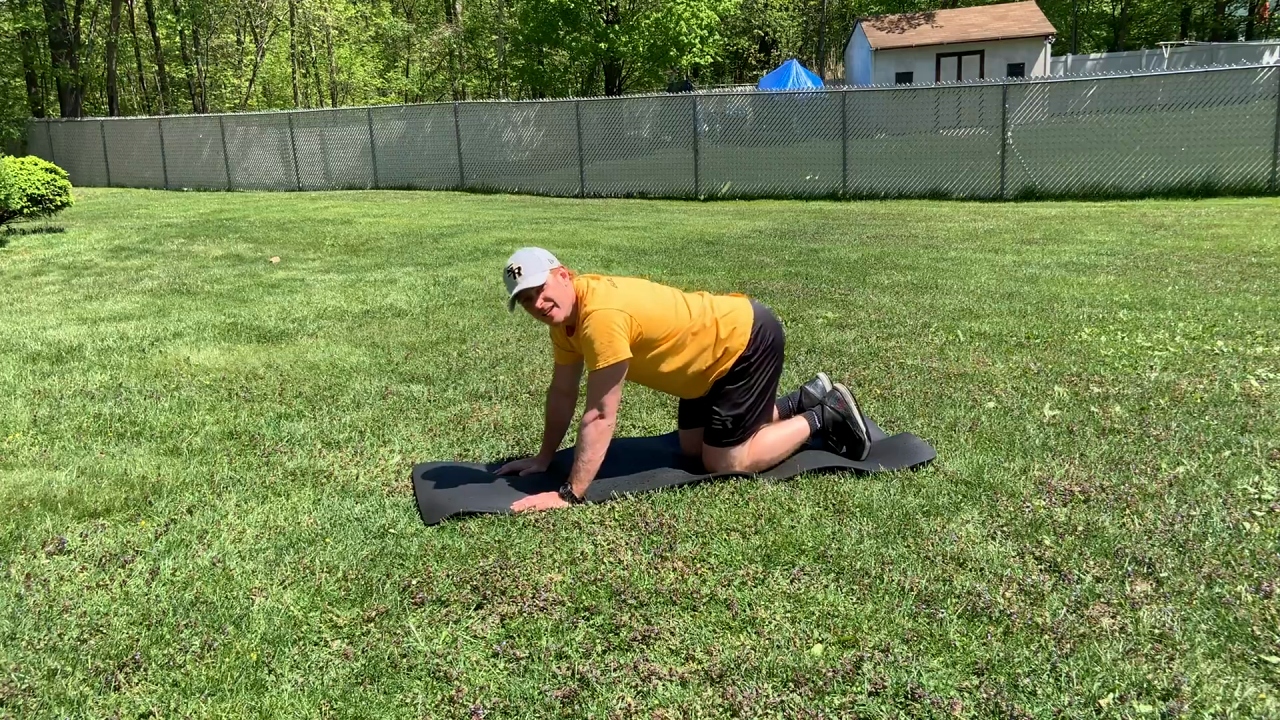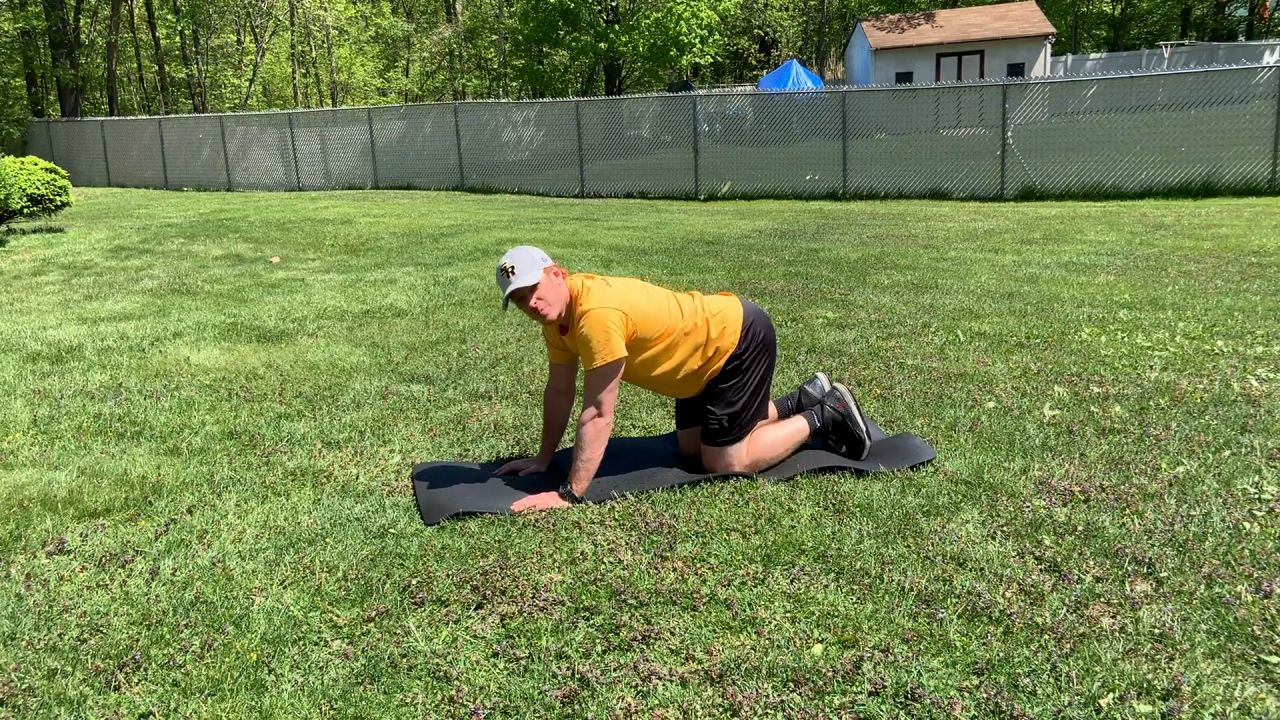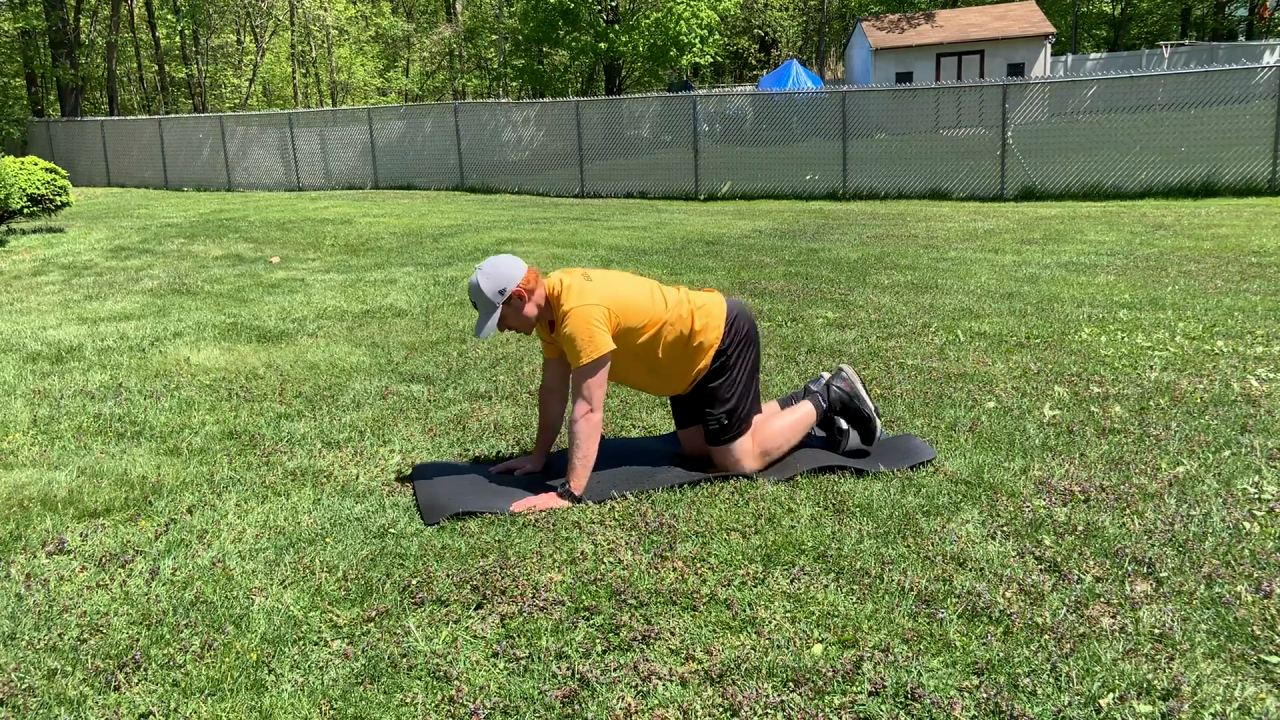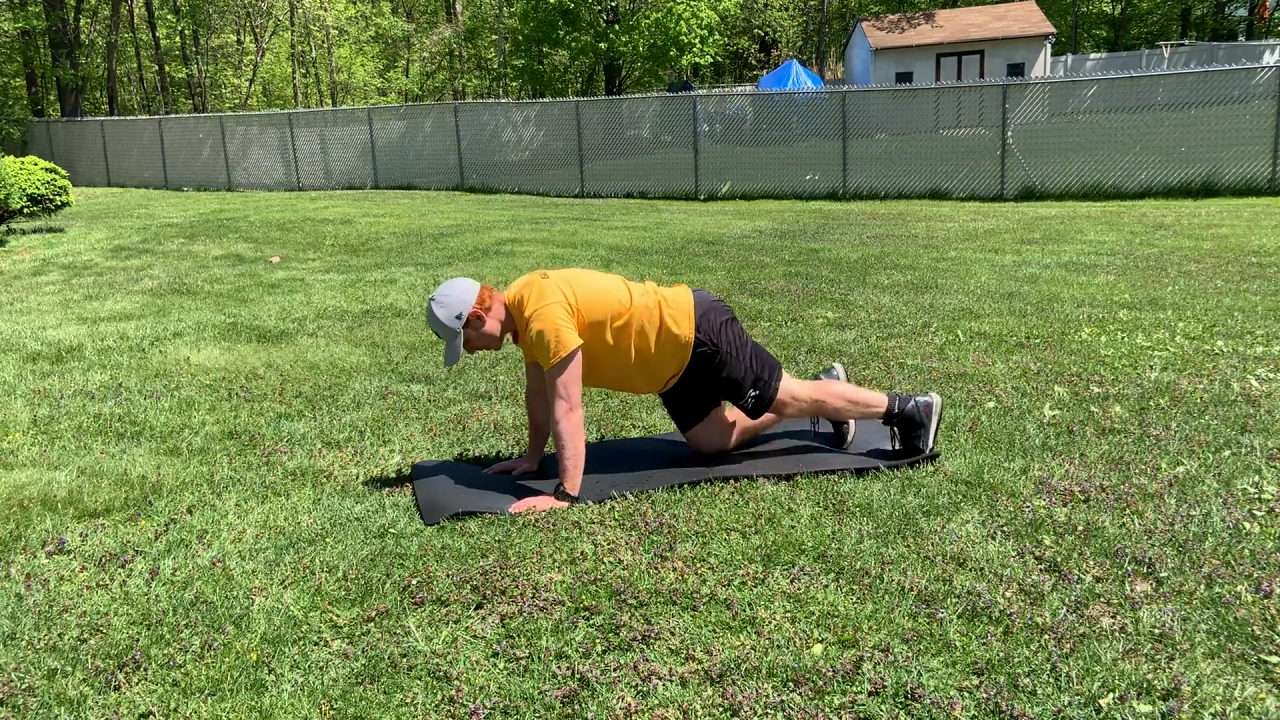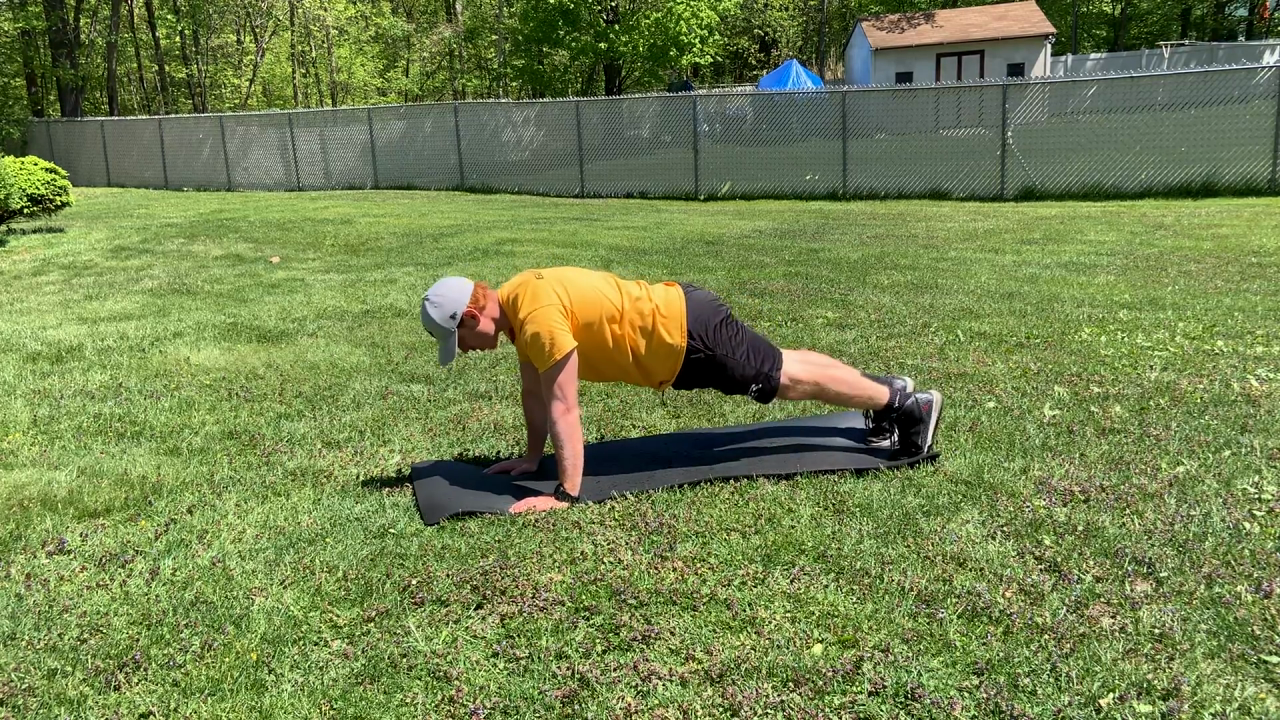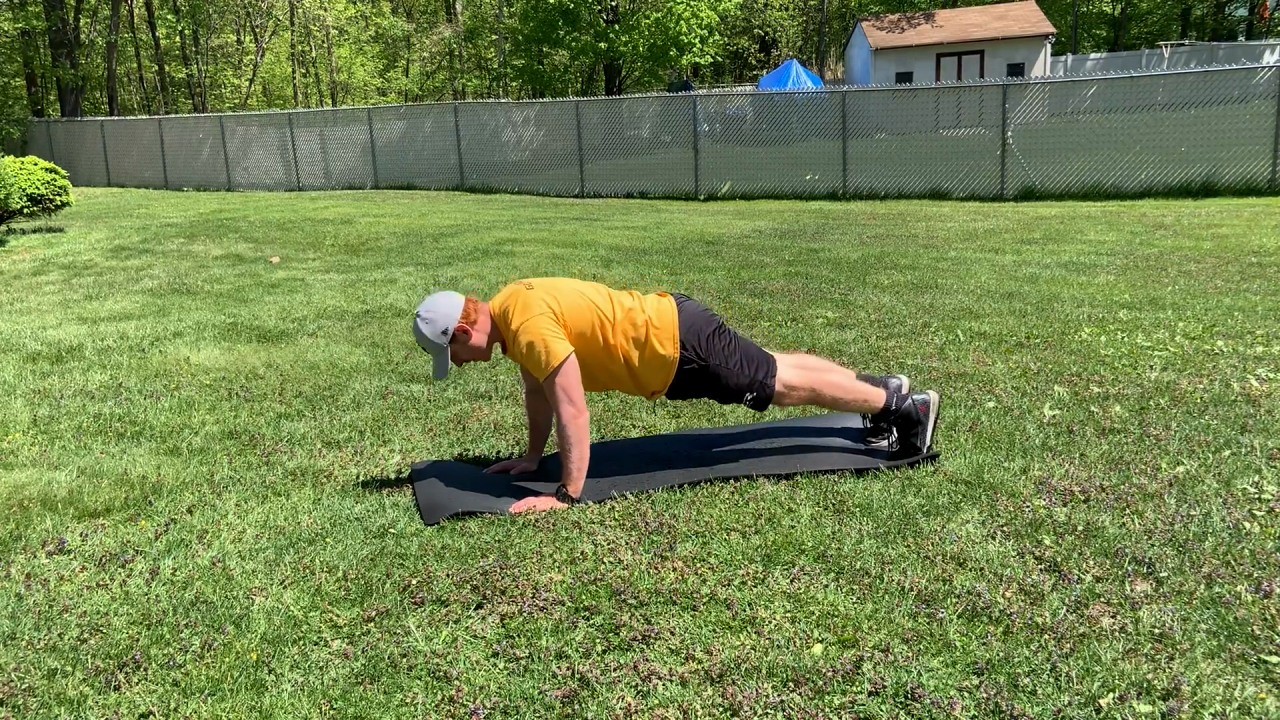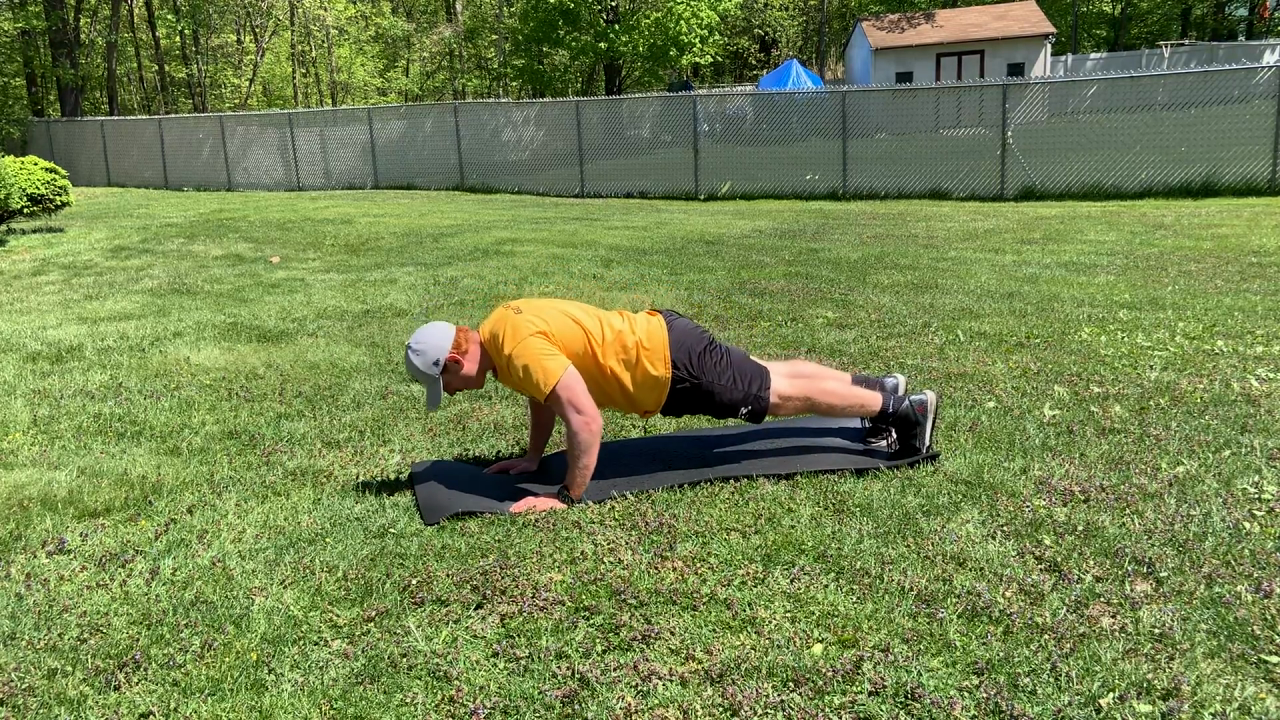
dt=0.7s
person 1, frame 1
left shoulder: (601, 316)
right shoulder: (564, 311)
left elbow: (600, 416)
right elbow: (562, 392)
left wrist: (569, 495)
right wrist: (542, 459)
left hip: (749, 340)
right hip: (720, 341)
left knee: (724, 463)
right knee: (692, 447)
left ankle: (824, 416)
right ankle: (804, 400)
person 1, frame 2
left shoulder: (596, 315)
right shoulder: (555, 310)
left elbow: (597, 415)
right elbow: (558, 391)
left wrist: (569, 494)
right wrist: (542, 459)
left hip: (741, 339)
right hip: (710, 341)
left knee: (725, 461)
right knee: (692, 447)
left ankle: (825, 415)
right ankle: (804, 399)
person 1, frame 3
left shoulder: (578, 313)
right shoulder: (548, 303)
left elbow: (588, 410)
right elbow: (553, 390)
left wrist: (569, 493)
right wrist: (538, 457)
left hip: (722, 337)
right hip: (699, 342)
left knee: (736, 460)
right knee: (696, 446)
left ankle: (829, 399)
right ankle: (809, 397)
person 1, frame 4
left shoulder: (542, 315)
right shoulder: (521, 304)
left elbow: (566, 409)
right elbow: (538, 391)
left wrist: (565, 493)
right wrist: (531, 457)
left hip: (696, 333)
right hip: (678, 344)
left knee: (786, 399)
right knee: (709, 442)
left ankle: (909, 408)
right ankle: (823, 393)
person 1, frame 5
left shoulder: (537, 317)
right shoulder: (516, 299)
left elbow: (562, 408)
right elbow: (533, 389)
left wrist: (566, 493)
right wrist: (531, 457)
left hip: (688, 336)
right hip: (676, 315)
left knee: (790, 381)
right knee: (782, 366)
left ankle: (906, 404)
right ankle: (888, 390)
person 1, frame 6
left shoulder: (527, 327)
right shoulder: (508, 307)
left elbow: (573, 411)
right elbow: (538, 386)
left wrist: (567, 494)
right wrist: (532, 456)
left hip: (679, 345)
right hip: (667, 325)
left knee: (784, 386)
right knee: (776, 368)
left ankle: (906, 406)
right ankle: (882, 386)
person 1, frame 7
left shoulder: (518, 351)
right shoulder: (501, 328)
left elbow: (586, 420)
right elbow: (546, 391)
left wrist: (567, 497)
right wrist: (532, 457)
left hip: (670, 366)
right hip: (658, 337)
left knee: (779, 397)
right knee: (769, 376)
left ankle: (903, 408)
right ankle: (879, 388)
